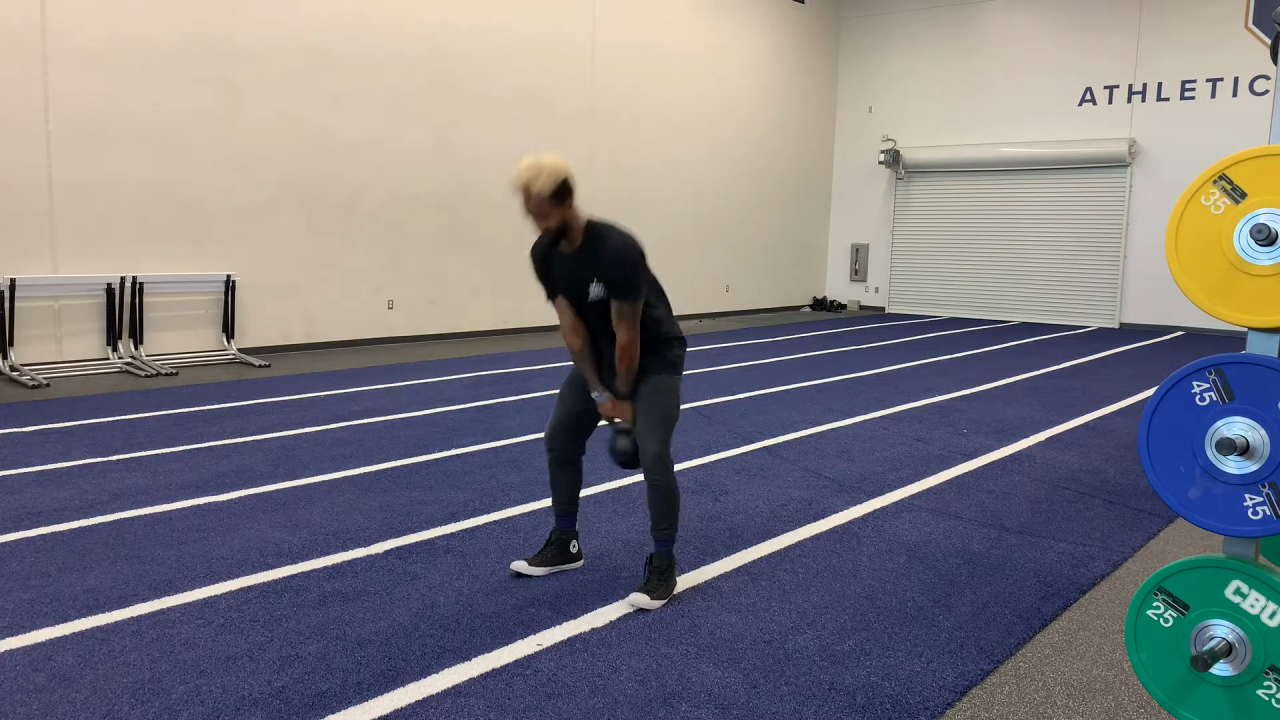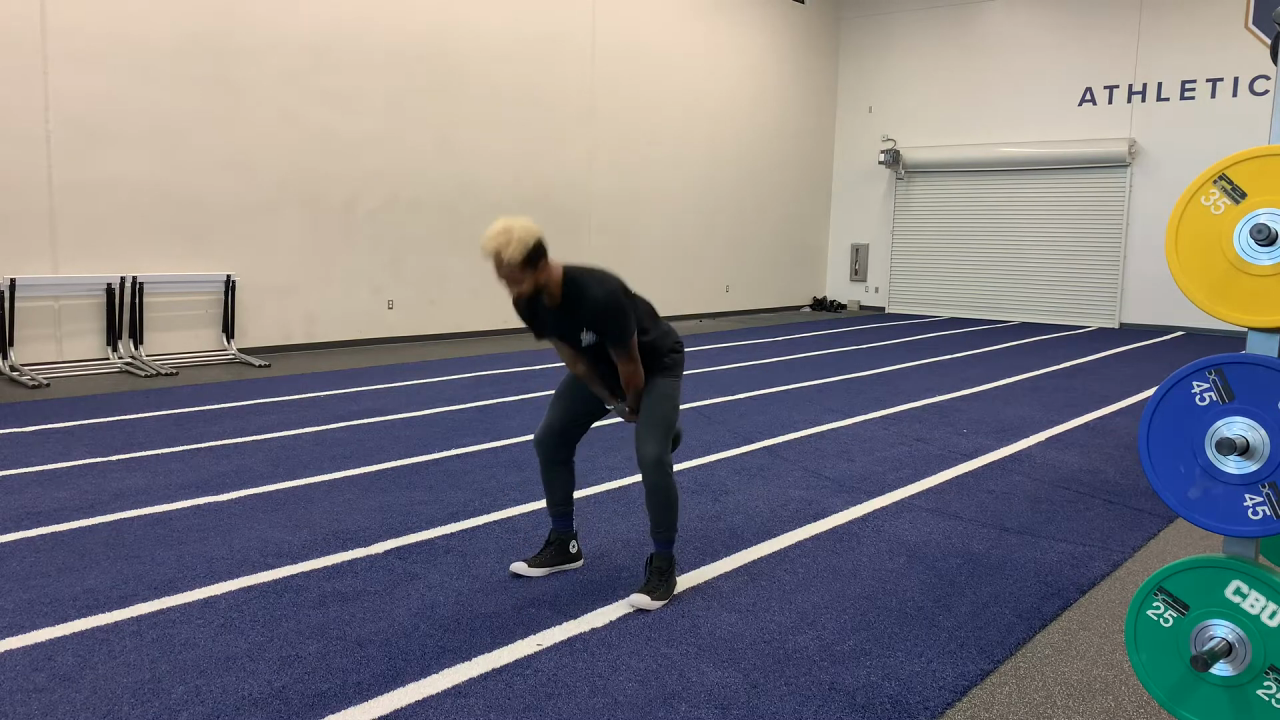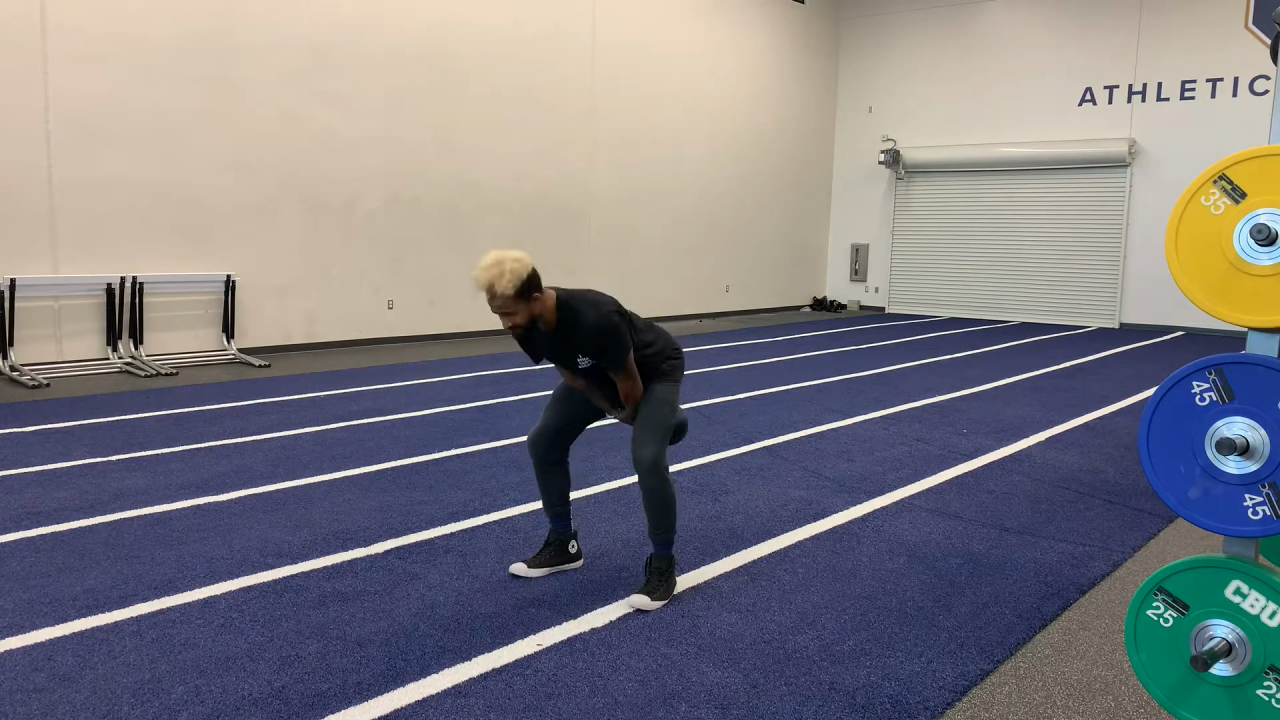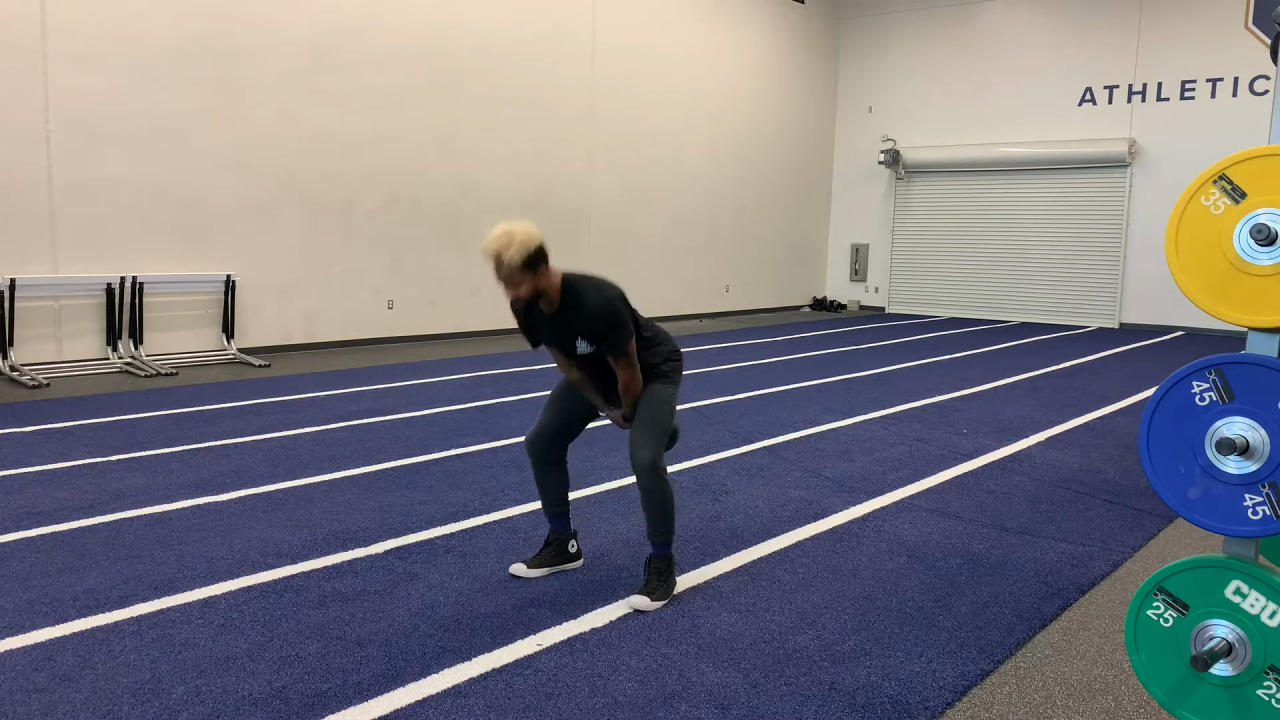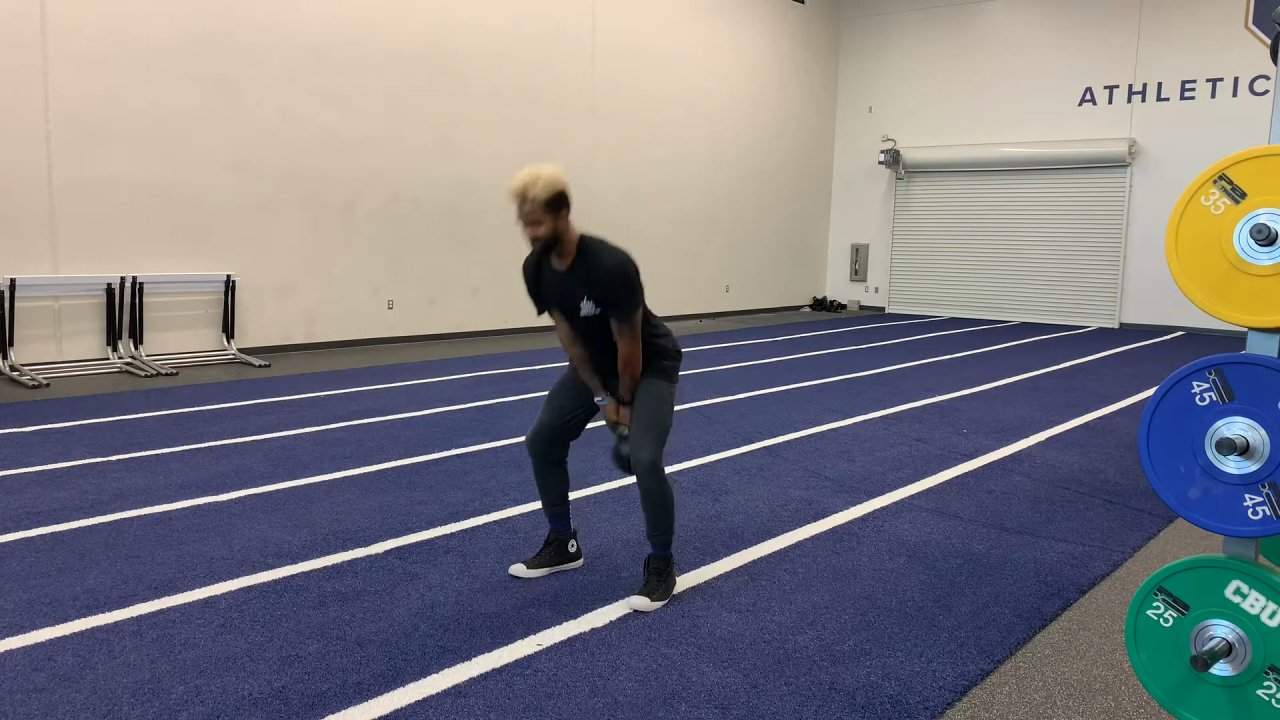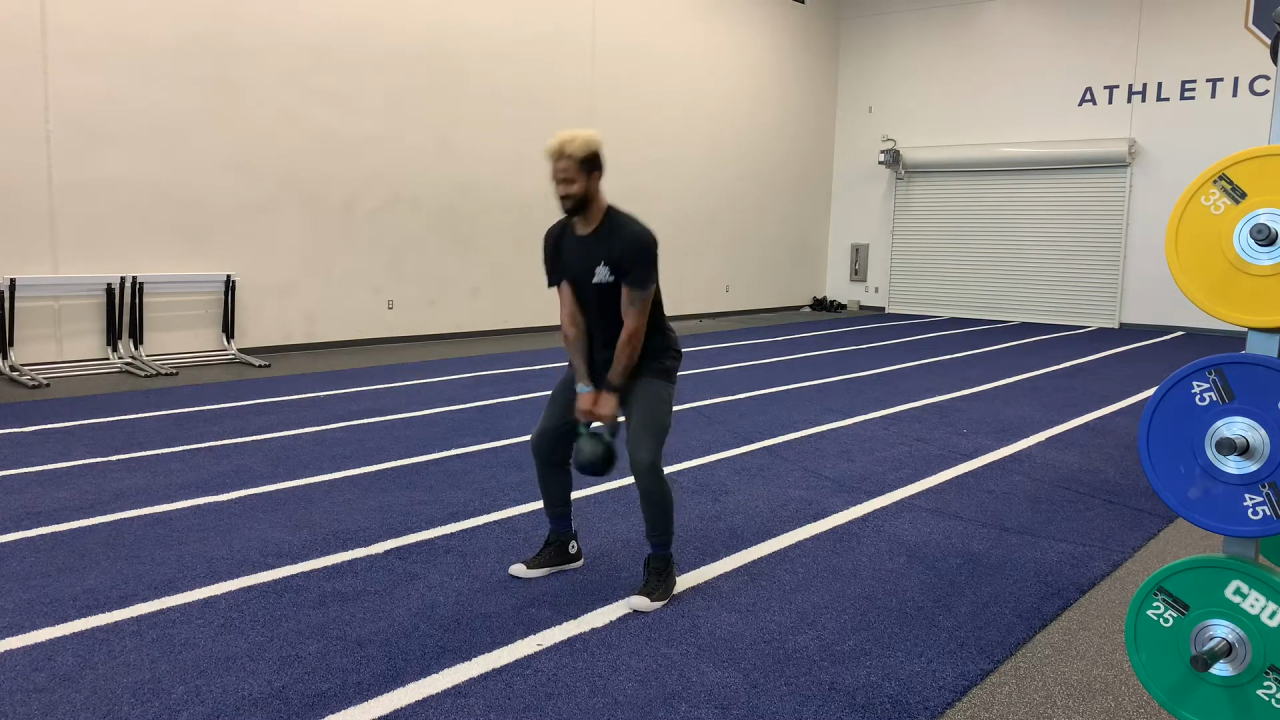
dt=0.1s
person 1, frame 1
left shoulder: (617, 249)
right shoulder: (544, 254)
left elbow: (628, 335)
right elbow: (571, 327)
left wrist: (625, 396)
right wrist: (598, 391)
left hip: (656, 356)
right hip: (599, 354)
left knee: (653, 454)
right knee: (559, 439)
left ankle: (662, 568)
right ankle: (564, 545)
person 1, frame 2
left shoulder: (600, 296)
right shoulder: (529, 302)
left elbow: (631, 366)
right elbow: (572, 357)
left wrist: (631, 406)
right wrist: (613, 403)
left hip: (655, 364)
left knee: (651, 453)
right knee: (550, 438)
left ankle: (663, 565)
right ankle: (564, 543)
person 1, frame 3
left shoulder: (596, 318)
right shoulder: (526, 328)
left elbow: (628, 384)
right elbow: (572, 374)
left wrist: (631, 417)
right wrist: (614, 410)
left hip: (653, 369)
left knee: (648, 456)
right knee: (544, 443)
left ankle: (663, 567)
right ankle: (562, 543)
person 1, frame 4
left shoulder: (598, 302)
right shoulder: (527, 310)
left elbow: (629, 375)
right elbow: (570, 367)
left wrist: (630, 416)
right wrist: (608, 410)
left hip: (652, 371)
right hip: (594, 373)
left knee: (645, 458)
right knee: (541, 442)
left ankle: (661, 566)
right ankle: (563, 543)
person 1, frame 5
left shoulder: (612, 268)
right shoulder: (536, 268)
left elbow: (630, 349)
right elbow: (570, 339)
left wrist: (625, 401)
right wrist: (606, 399)
left hip: (651, 363)
right hip: (593, 367)
left knee: (645, 458)
right knee: (542, 440)
left ankle: (662, 565)
right ankle: (562, 543)
person 1, frame 6
left shoulder: (632, 238)
right shoulder: (557, 238)
left elbow: (635, 327)
right elbow: (571, 318)
left wrist: (613, 392)
right wrist: (585, 387)
left hip: (648, 364)
right hip: (595, 358)
left knee: (644, 459)
right knee: (546, 442)
left ankle: (661, 565)
right ankle: (563, 545)
